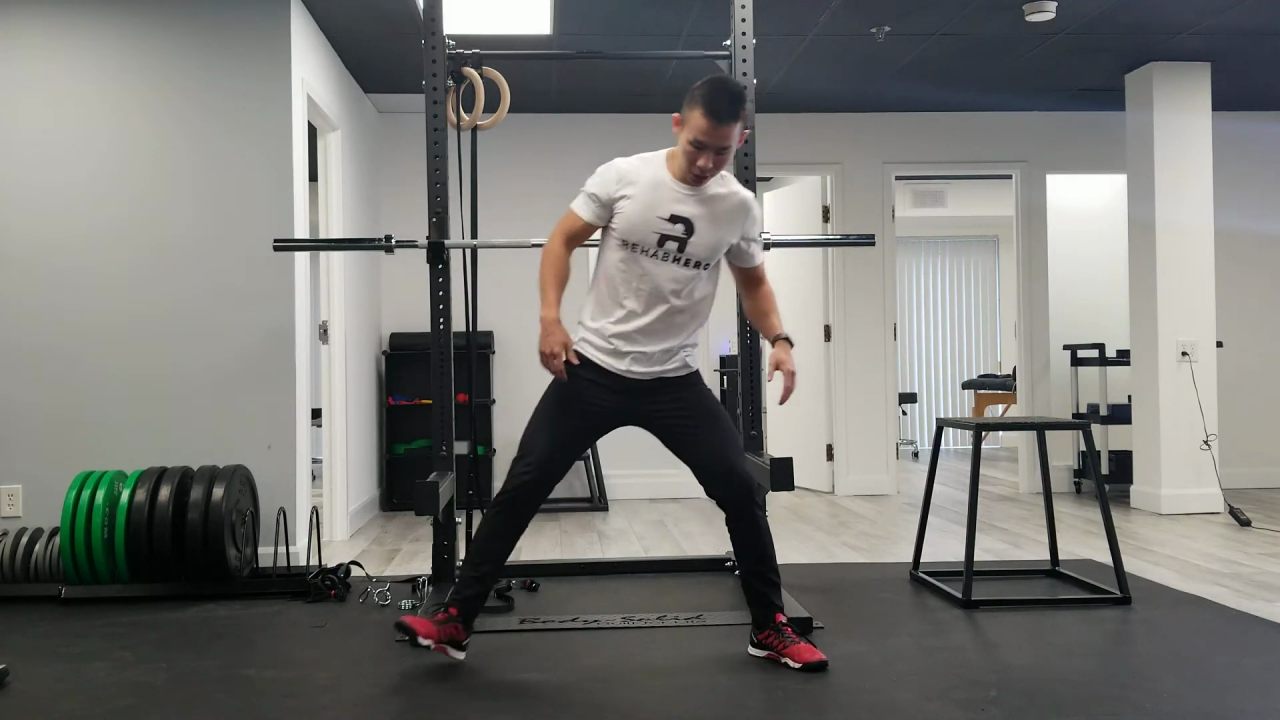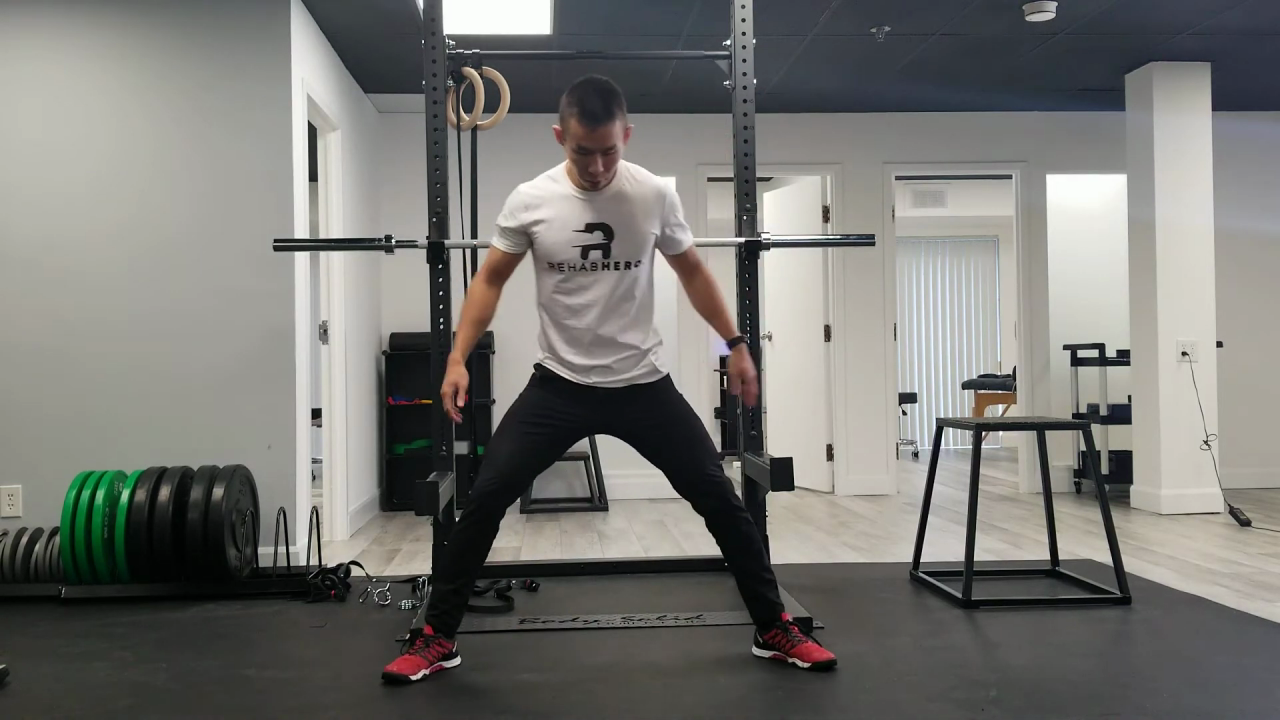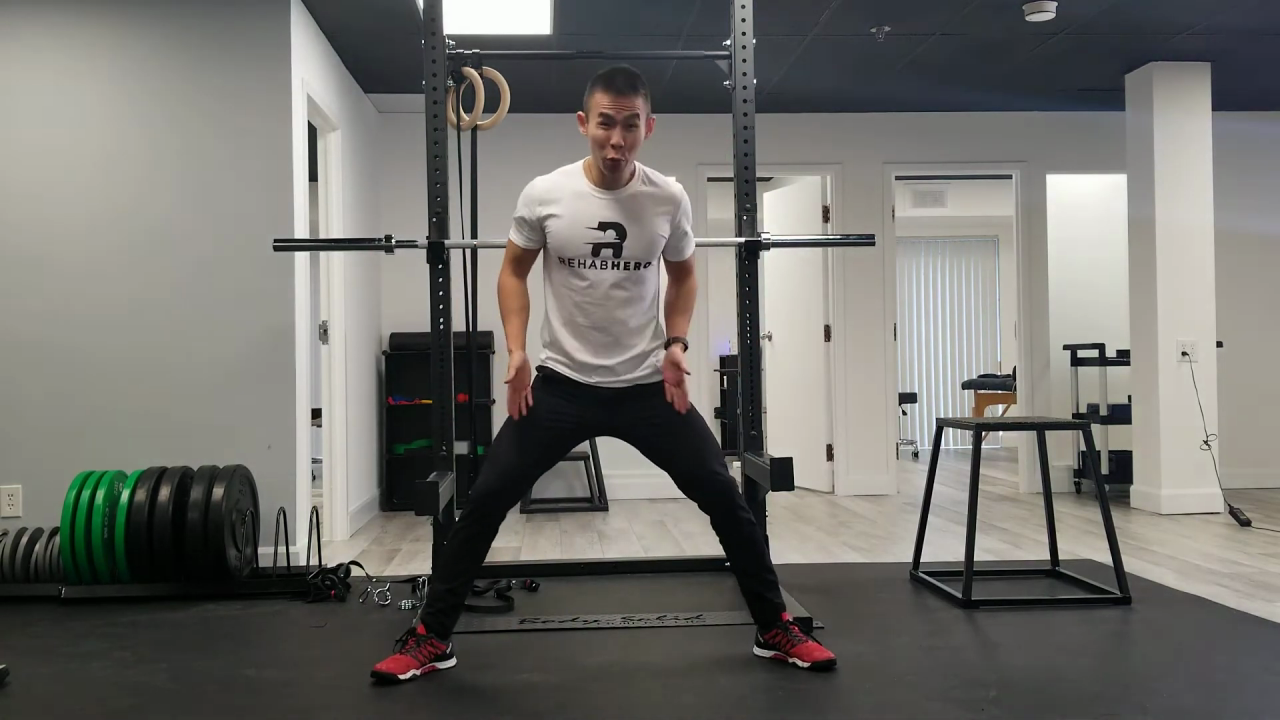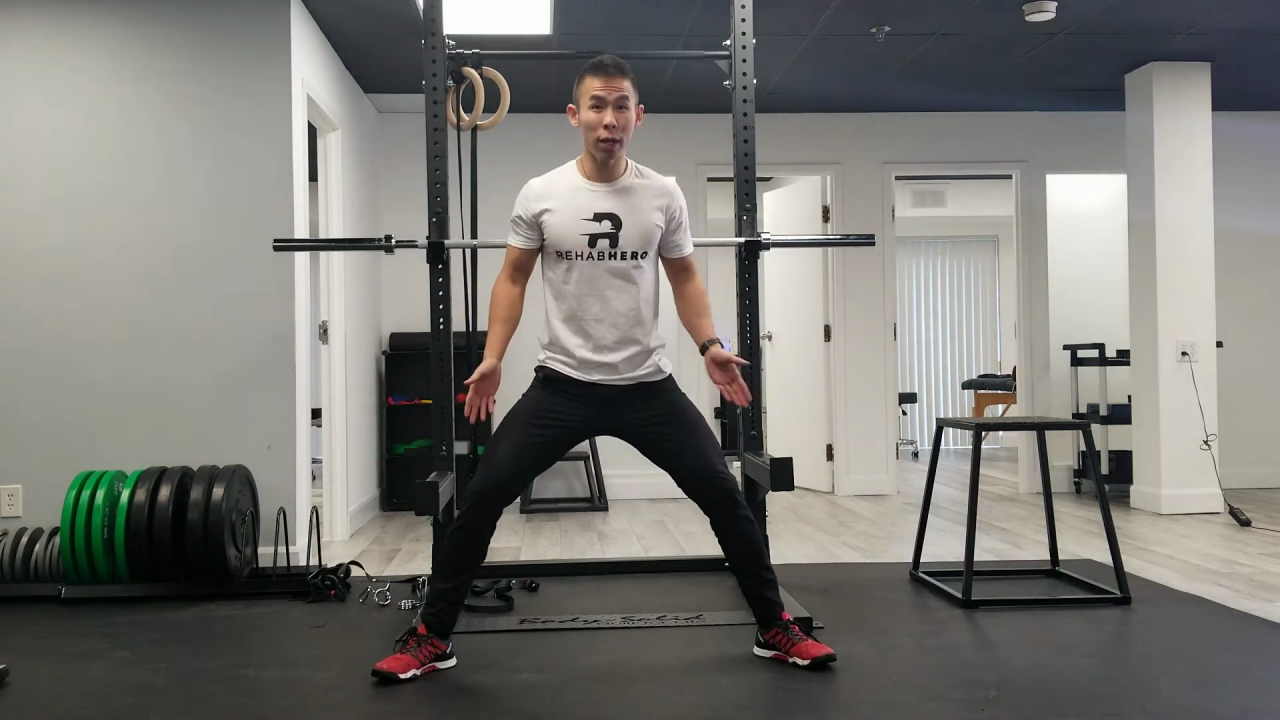
dt=0.5s
person 1, frame 1
left shoulder: (739, 207)
right shoulder: (619, 178)
left elbow: (753, 282)
right elbow: (561, 243)
left wrist: (778, 340)
right wrist: (550, 316)
left hip: (674, 378)
right hip: (595, 369)
left knee: (740, 491)
right knee: (523, 487)
left ankle: (770, 628)
right ankle: (454, 620)
person 1, frame 2
left shoulder: (655, 195)
right shoulder: (530, 200)
left elbow: (691, 270)
right elbow: (489, 279)
left wrist: (736, 344)
right wrist: (457, 358)
left hip: (642, 384)
right hip: (559, 384)
left knee: (717, 496)
right knee: (487, 497)
left ankle: (775, 629)
right ankle: (436, 637)
person 1, frame 3
left shoulder: (669, 199)
right shoulder: (544, 193)
right elbow: (514, 271)
left wrist: (675, 348)
right wrist: (516, 350)
left hip: (646, 387)
right hip: (562, 386)
left knee: (723, 497)
right knee: (487, 499)
left ankle: (776, 630)
right ankle: (431, 638)
person 1, frame 4
left shoulder: (663, 195)
right shoulder: (540, 193)
left elbow: (684, 278)
right elbow: (512, 279)
left wrist: (711, 346)
right wrist: (491, 358)
left hip: (646, 385)
right hip: (562, 385)
left knee: (722, 494)
right knee: (484, 495)
left ankle: (775, 629)
right ankle: (431, 638)
